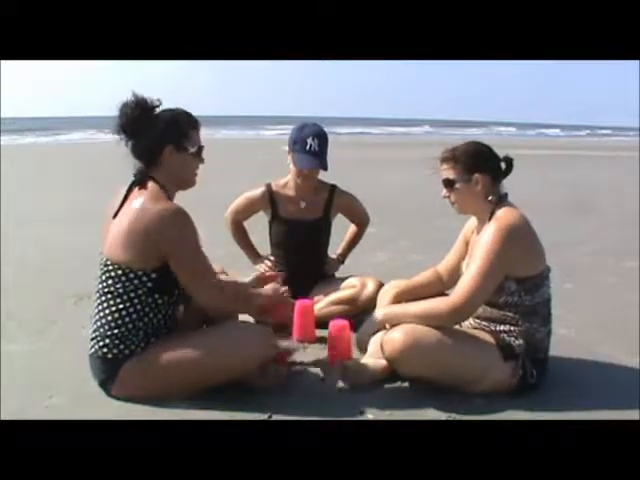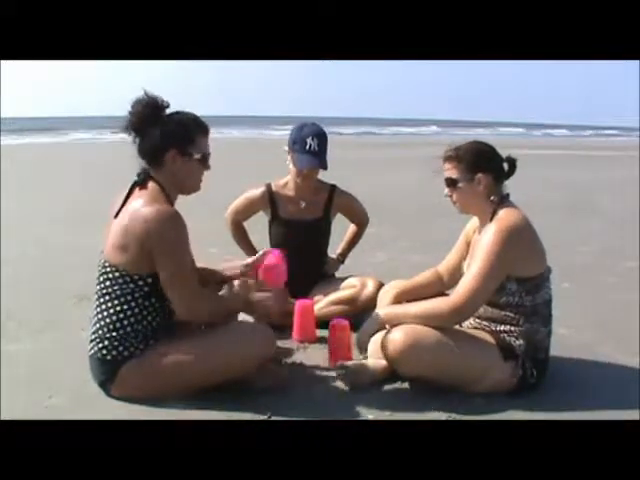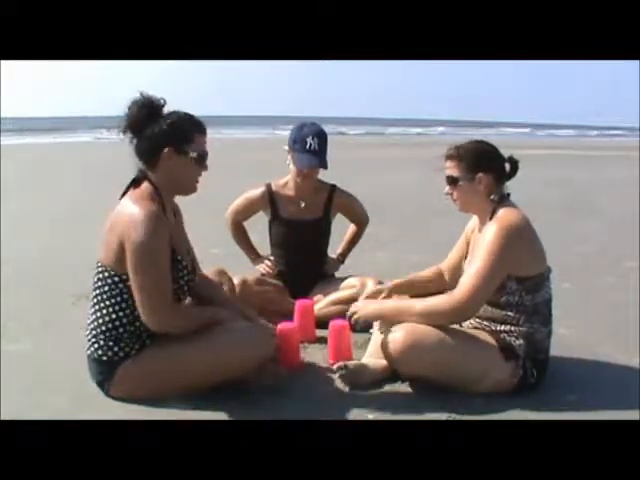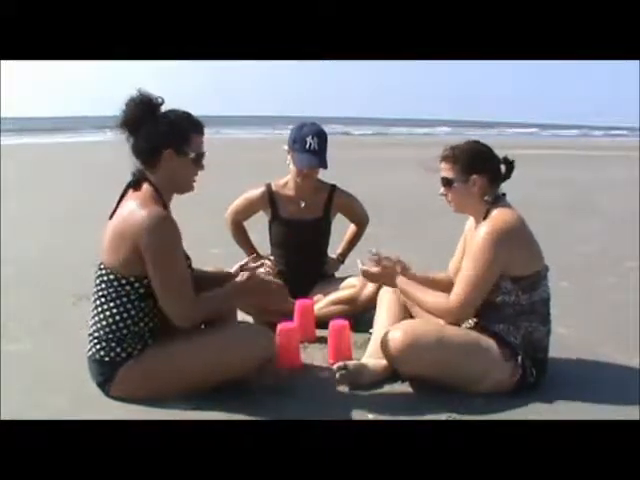
dt=0.4s
person 1, frame 1
left shoulder: (135, 197)
right shoulder: (166, 215)
left elbow: (193, 281)
right elbow: (213, 299)
left wrist: (244, 289)
right wrist: (262, 299)
left hip: (122, 350)
right hip: (128, 367)
left knee: (219, 280)
right knee: (262, 341)
person 1, frame 2
left shoulder: (140, 198)
right shoulder: (161, 217)
left elbow: (182, 281)
right elbow: (191, 308)
left wrist: (239, 270)
right wrist: (246, 302)
left hip: (124, 349)
right hip: (128, 367)
left knee: (222, 285)
right knee: (261, 341)
person 1, frame 3
left shoulder: (166, 209)
right shoulder: (145, 217)
left elbow: (196, 281)
right elbow: (159, 318)
left wrist: (250, 319)
right wrist: (220, 315)
left hip: (137, 345)
right hip: (124, 366)
left knee: (219, 278)
right knee: (258, 343)
left ankle: (220, 365)
person 1, frame 4
left shoulder: (141, 201)
right shoulder: (153, 219)
left elbow: (178, 282)
right elbow: (185, 313)
left wrist: (231, 278)
right wrist: (240, 291)
left hip: (129, 347)
right hip: (126, 366)
left knee: (221, 285)
right knee: (259, 342)
left ankle: (223, 361)
person 2, frame 1
left shoulder: (503, 227)
right shoulder: (480, 221)
left elbow: (457, 309)
right elbow: (443, 275)
left wrist: (385, 315)
right wrist: (395, 295)
left hip: (512, 357)
right hip: (483, 328)
left knee: (399, 341)
right knee: (392, 290)
left ankle: (383, 362)
right ankle: (376, 362)
person 2, frame 2
left shoulder: (504, 228)
right shoulder: (481, 222)
left elbow: (457, 309)
right elbow: (443, 275)
left wrist: (384, 314)
right wrist: (395, 295)
left hip: (513, 358)
right hip: (484, 329)
left knee: (401, 341)
right knee: (392, 290)
left ankle: (382, 362)
right ankle: (376, 362)
person 2, frame 3
left shoulder: (503, 228)
right shoulder: (481, 221)
left elbow: (459, 308)
right elbow: (445, 274)
left wrist: (383, 309)
right wrist: (392, 288)
left hip: (513, 356)
right hip: (484, 329)
left knee: (401, 341)
right knee: (396, 295)
left ankle: (384, 363)
right ankle: (375, 362)
person 2, frame 4
left shoulder: (495, 229)
right shoulder: (480, 220)
left elbow: (457, 310)
right elbow: (454, 282)
left wrist: (398, 281)
right wrist: (406, 276)
left hip: (512, 356)
right hip: (484, 331)
left knee: (400, 340)
right knee: (393, 292)
left ankle: (384, 365)
right ankle: (374, 363)
person 3, frame 1
left shoulder: (336, 198)
right shoulder: (267, 196)
left elbow: (362, 221)
right elbow: (232, 218)
left wrist: (340, 257)
right wrist: (256, 259)
left hip: (320, 285)
left knee: (373, 289)
right ankle: (331, 311)
person 3, frame 2
left shoulder: (335, 198)
right shoulder: (267, 195)
left elbow: (361, 221)
right elbow: (232, 218)
left wrist: (340, 257)
left hip: (319, 285)
left knee: (372, 289)
left ankle: (291, 317)
right ankle: (331, 312)
person 3, frame 3
left shoulder: (335, 198)
right shoulder: (267, 195)
left elbow: (361, 221)
right elbow: (233, 218)
left wrist: (340, 257)
right wrist: (255, 258)
left hip: (319, 285)
right hip: (279, 286)
left knee: (371, 289)
right knee: (239, 287)
left ankle: (286, 315)
right ankle: (328, 311)
person 3, frame 4
left shoulder: (336, 198)
right shoulder: (267, 196)
left elbow: (361, 221)
right elbow: (232, 218)
left wrist: (340, 258)
right wrist: (256, 258)
left hip: (319, 286)
left knee: (372, 288)
left ankle: (288, 316)
right ankle: (328, 311)
